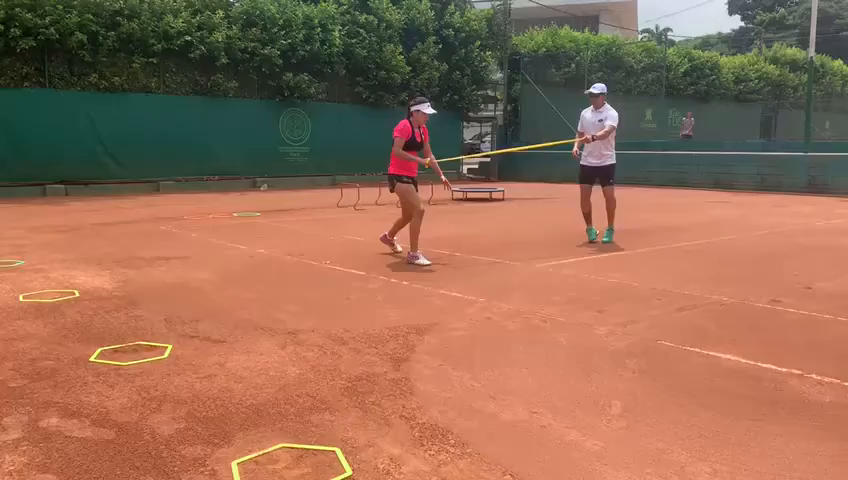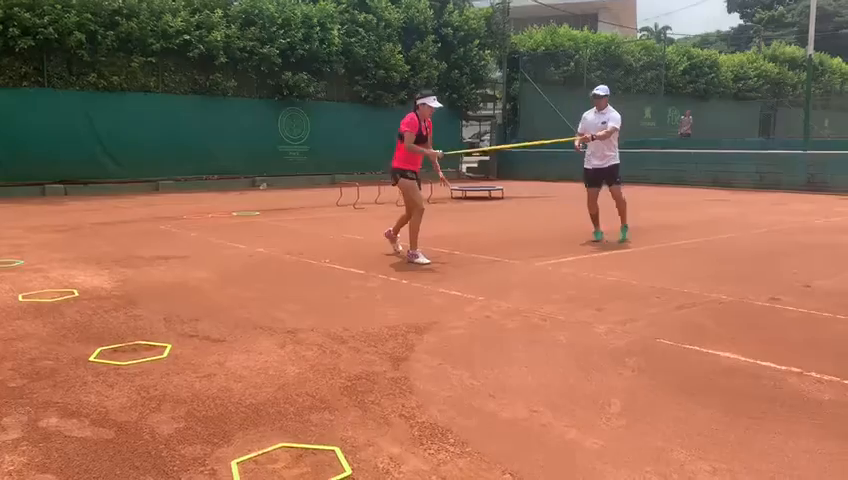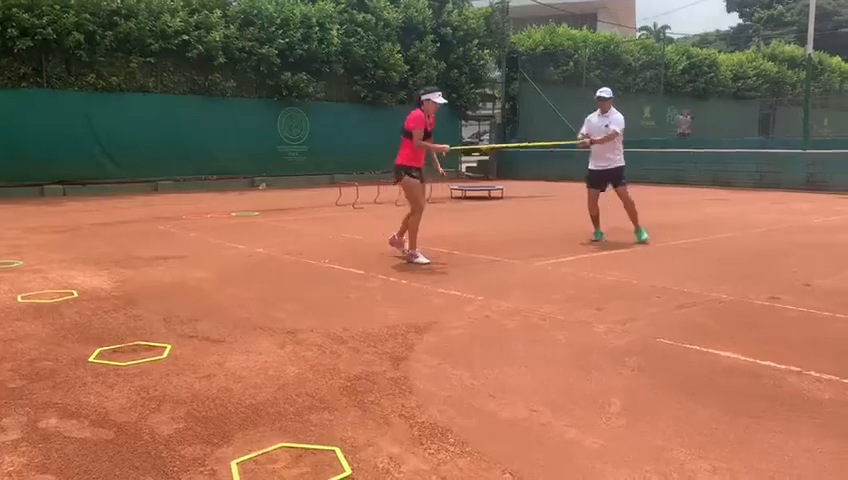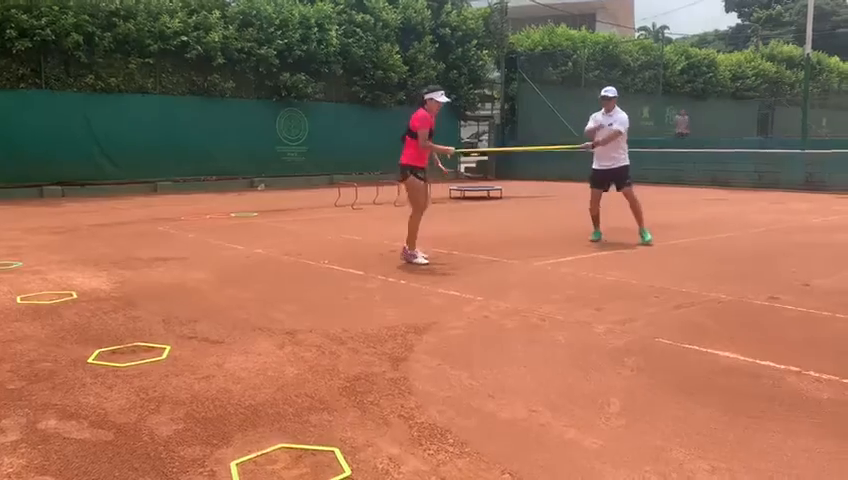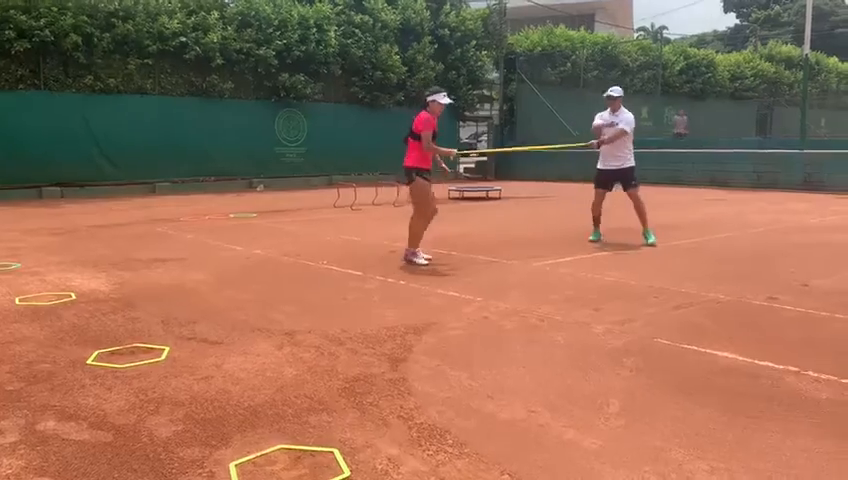
dt=0.1s
person 1, frame 1
left shoulder: (423, 130)
right shoulder: (404, 126)
left elbow: (428, 155)
right elbow: (397, 152)
left wrist: (441, 175)
right wrist: (420, 160)
left hip: (410, 176)
right hip: (398, 176)
left knee: (408, 215)
right knee: (418, 210)
left ankle: (389, 237)
right ankle: (414, 253)
person 1, frame 2
left shoulder: (428, 123)
right shoulder: (411, 120)
left elbow: (429, 149)
right elbow: (408, 146)
left wrist: (439, 171)
right wrist: (432, 153)
left hip: (413, 171)
right hip: (402, 170)
left knee: (412, 211)
right knee: (419, 208)
left ankle: (392, 233)
right ankle: (413, 252)
person 1, frame 3
left shoulder: (429, 118)
right shoulder: (417, 116)
left elbow: (427, 144)
right elbow: (417, 144)
left wrist: (437, 165)
right wrist: (440, 148)
left hip: (415, 168)
right hip: (406, 168)
left knee: (417, 208)
right knee: (419, 207)
left ankle: (398, 238)
right ankle: (412, 252)
person 1, frame 4
left shoulder: (430, 117)
right shoulder: (422, 116)
right elbow: (423, 144)
left wrist: (438, 163)
right wrist: (445, 150)
left hip: (418, 167)
right hip: (411, 167)
left knee: (419, 208)
right knee: (419, 209)
left ankle: (409, 248)
right ankle: (410, 251)
person 1, frame 5
left shoulder: (430, 119)
right shoulder: (426, 118)
right elbow: (427, 146)
left wrist: (440, 163)
right wrist: (448, 152)
left hip: (417, 169)
right hip: (416, 170)
left knee: (420, 211)
right knee: (430, 210)
left ankle: (412, 250)
right ankle: (412, 250)
person 2, frame 1
left shoulder: (611, 114)
right shoulder: (584, 113)
left elbow: (607, 132)
right elbow: (580, 134)
left wrist: (592, 137)
right wrist: (576, 146)
left hip: (606, 161)
right hip: (587, 161)
left knee: (609, 194)
right knee: (584, 194)
left ankle: (610, 229)
right ankle: (590, 229)
person 2, frame 2
left shoulder: (614, 115)
right shoulder: (587, 115)
left elbow: (608, 133)
right elbow: (580, 134)
left wrist: (592, 137)
right wrist: (578, 142)
left hip: (610, 162)
right hip: (591, 163)
left knee: (617, 194)
right knee: (591, 197)
left ankle: (624, 227)
right ankle: (597, 231)
person 2, frame 3
left shoulder: (617, 118)
right shoulder: (591, 118)
left elbow: (608, 137)
right elbow: (582, 136)
left wrist: (591, 141)
right wrist: (583, 137)
left hip: (615, 164)
right hip: (595, 165)
left knee: (624, 195)
right knee: (592, 198)
left ankle: (638, 229)
right ankle: (597, 231)
person 2, frame 4
left shoulder: (621, 117)
right shoulder: (595, 117)
left elbow: (611, 137)
right elbow: (587, 131)
left wrist: (593, 144)
right wrist: (594, 129)
left hip: (619, 164)
right hip: (599, 165)
left knee: (630, 195)
right knee: (594, 198)
left ankle: (643, 231)
right ankle: (597, 230)
person 2, frame 5
left shoulder: (628, 116)
right shoulder: (601, 116)
left elbow: (616, 136)
right elbow: (595, 129)
left wrist: (599, 141)
right wrist: (603, 126)
left hip: (625, 164)
right hip: (604, 164)
left knee: (635, 196)
right knee: (598, 197)
left ankle: (647, 232)
right ankle: (596, 231)
